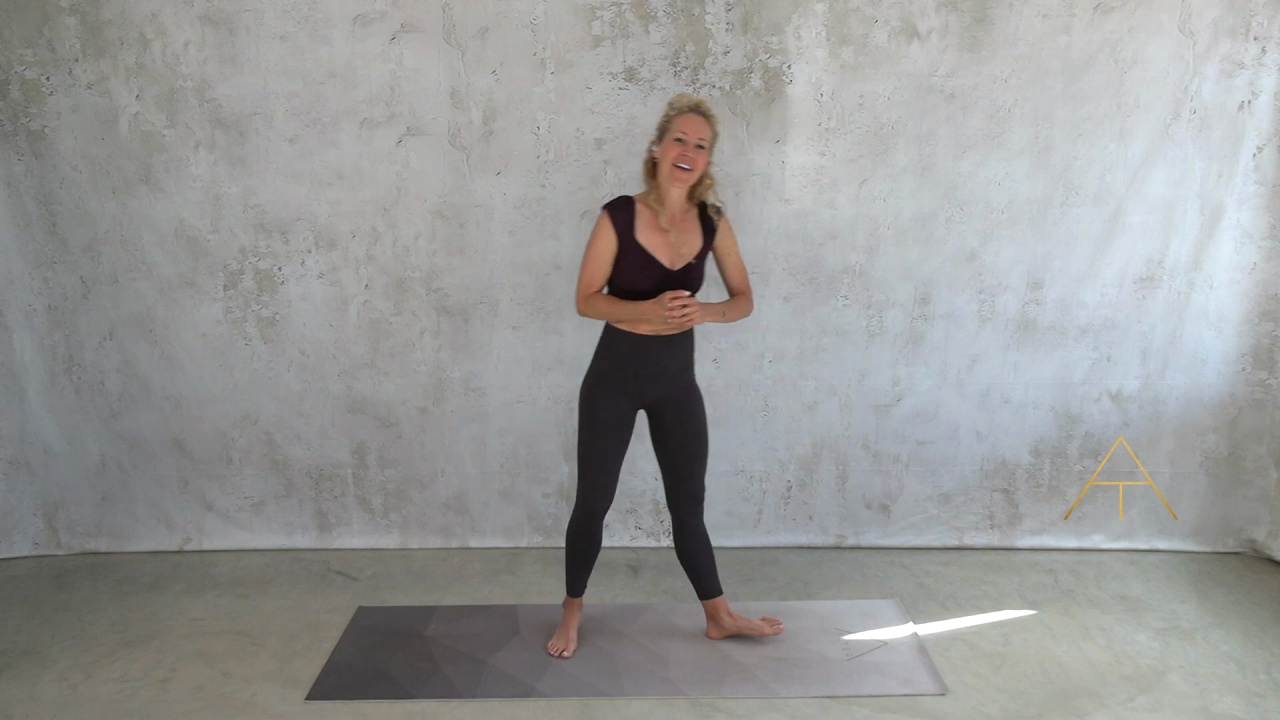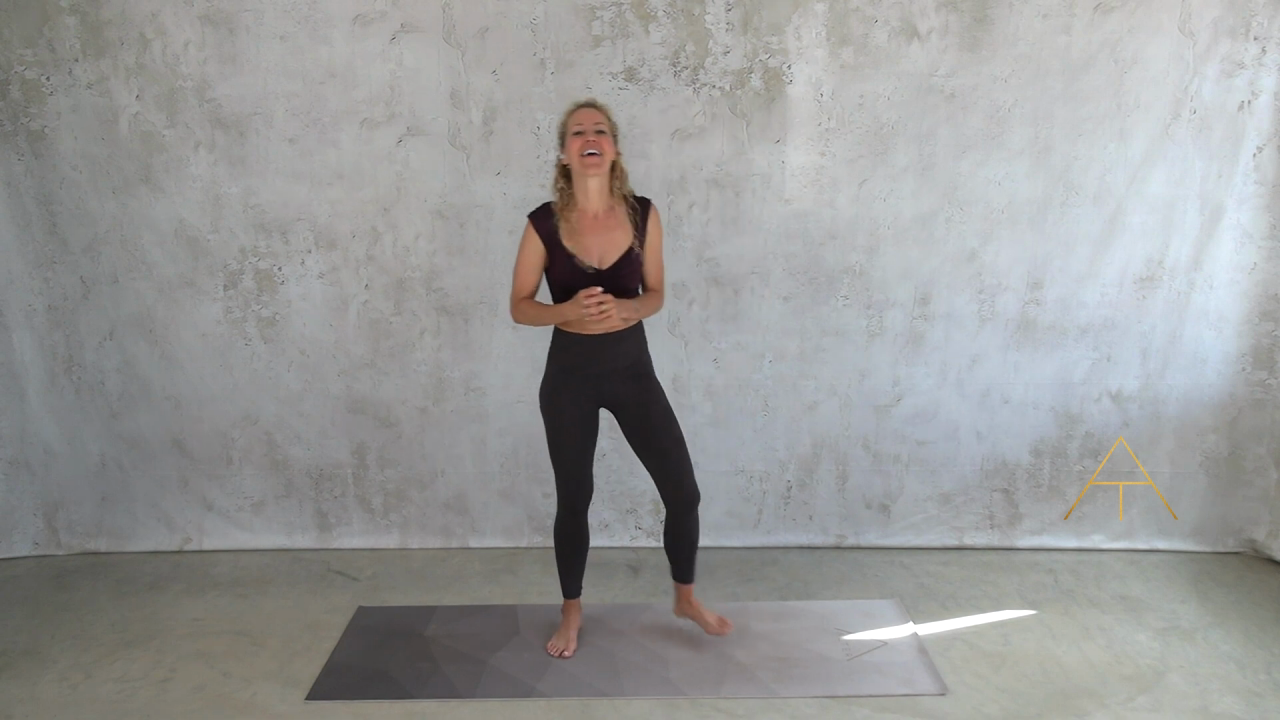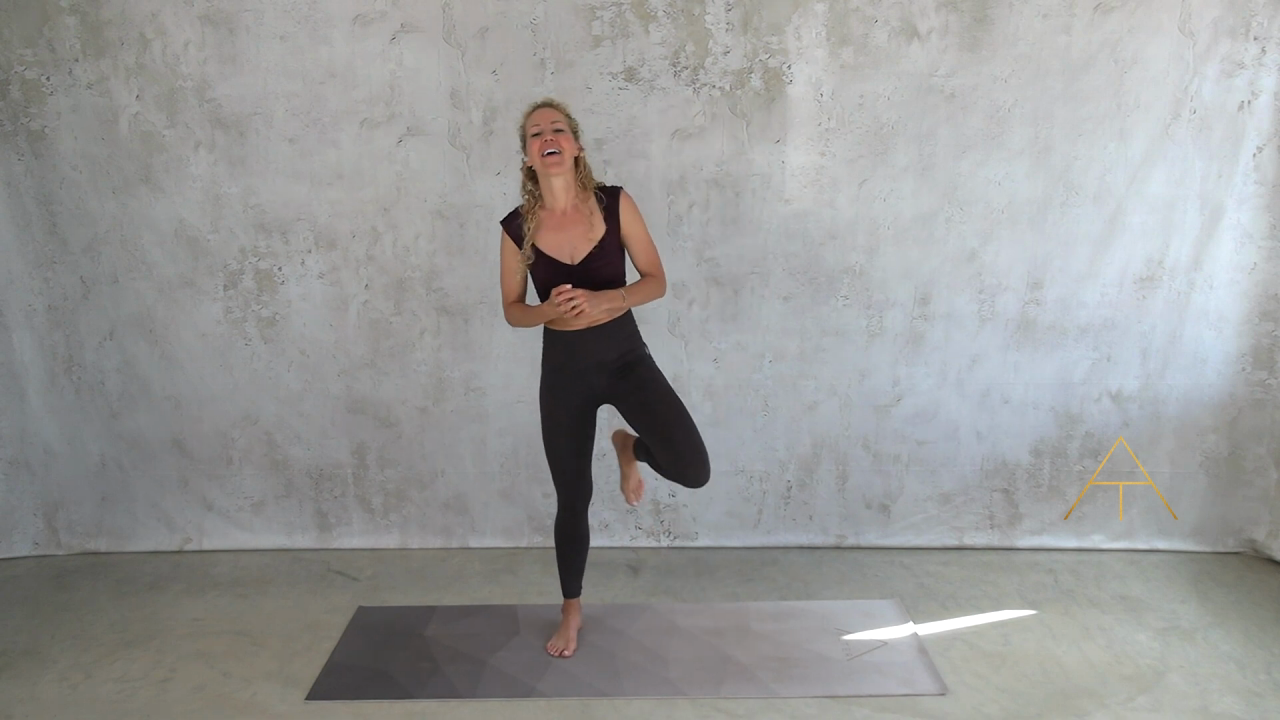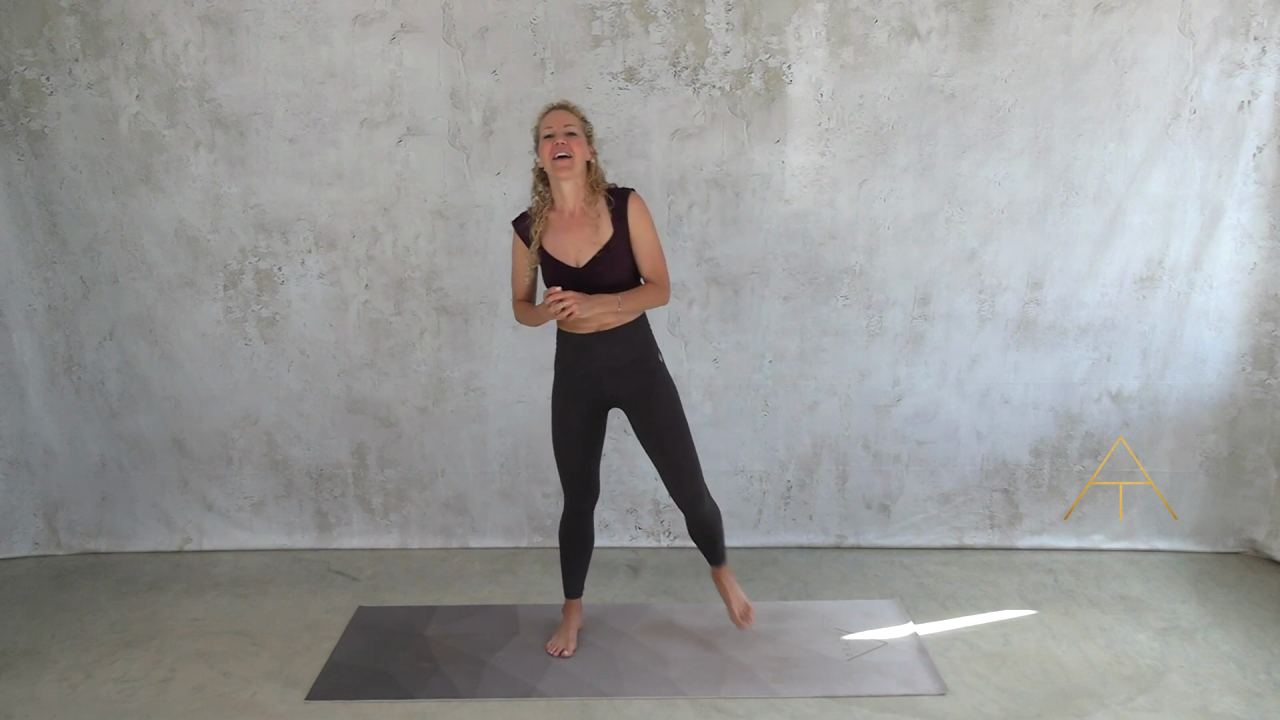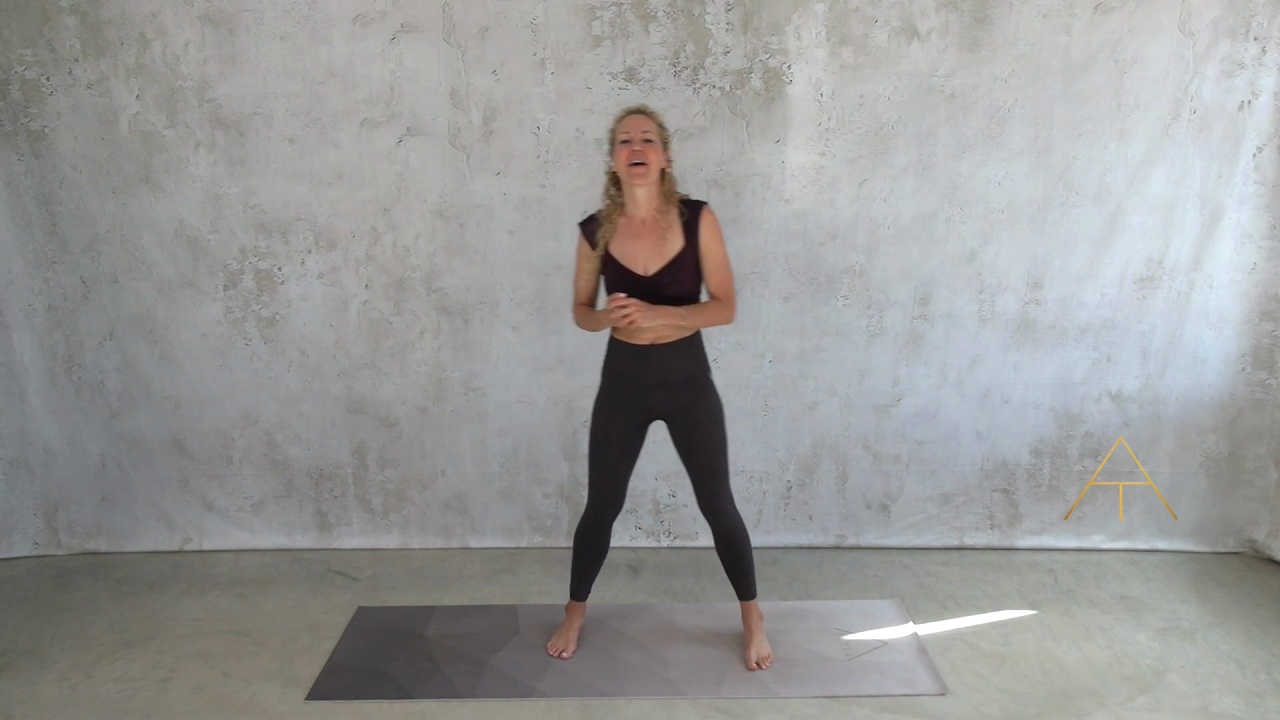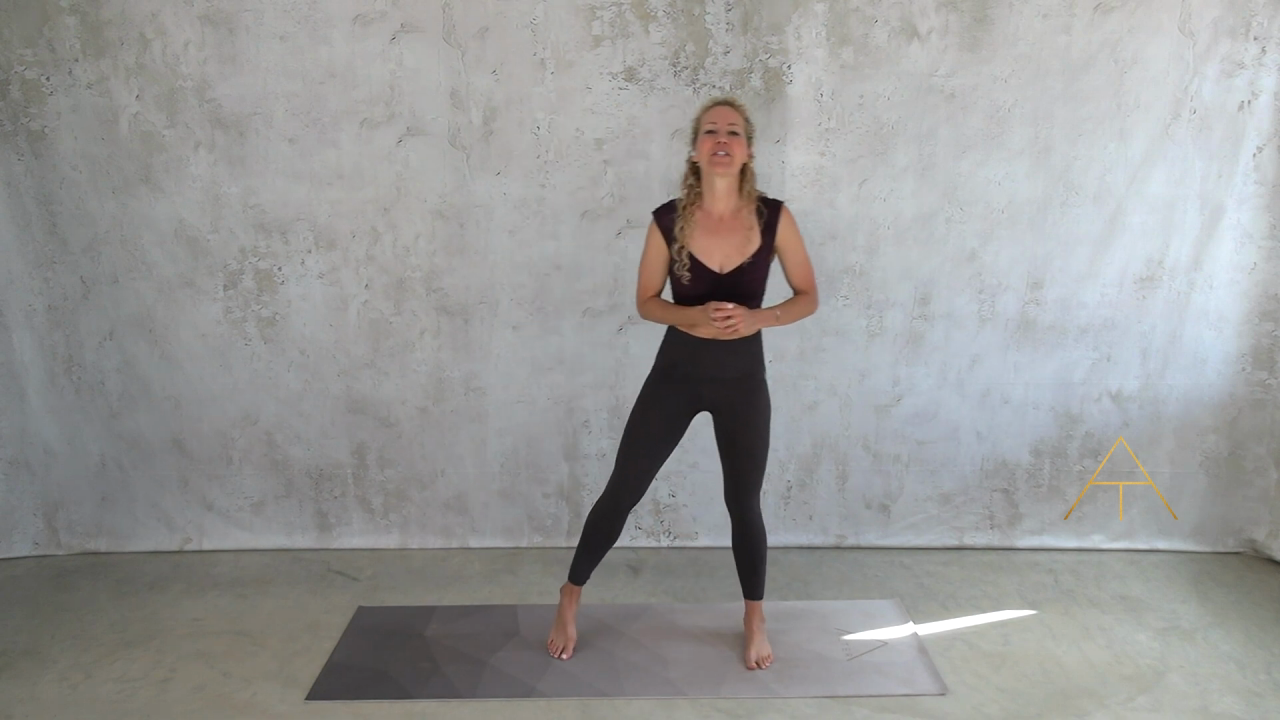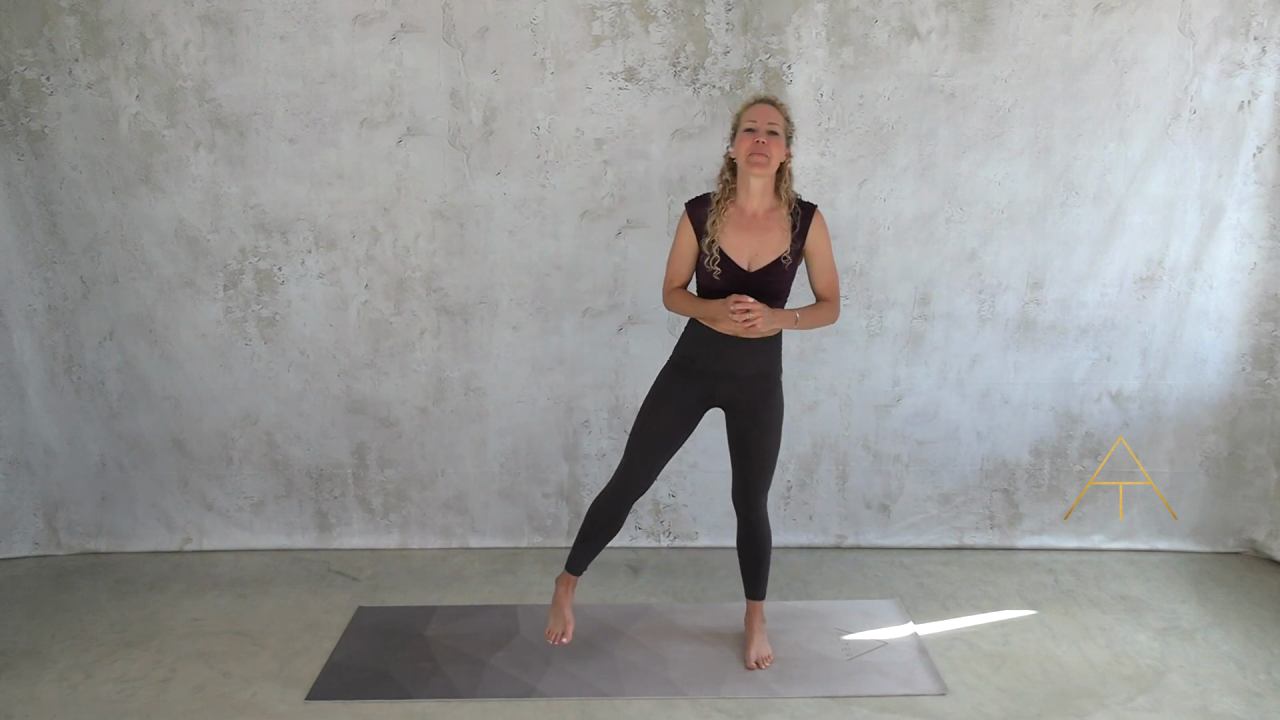
dt=0.3s
person 1, frame 1
left shoulder: (713, 222)
right shoulder: (617, 216)
left elbow: (743, 299)
right elbow: (587, 299)
left wrist: (705, 311)
right wrist: (644, 311)
left hip: (675, 375)
right hip: (615, 374)
left knee: (688, 505)
right knee: (593, 500)
left ankle: (719, 615)
right ankle: (572, 611)
person 1, frame 2
left shoulder: (642, 215)
right shoulder: (543, 222)
left elbow: (655, 294)
right elbow: (519, 307)
left wrist: (625, 309)
right wrist: (568, 310)
left hip: (632, 367)
right hip: (570, 373)
left knee: (683, 489)
right knee: (574, 498)
left ankle: (685, 596)
right ankle: (571, 612)
person 1, frame 3
left shoulder: (615, 203)
right shoulder: (517, 227)
left elbow: (655, 281)
right elbow: (512, 310)
left wrist: (601, 300)
right wrist: (547, 311)
left hip: (625, 355)
right hip: (563, 367)
left knee: (694, 468)
right knee: (573, 497)
left ankle: (630, 448)
right ankle: (571, 611)
person 1, frame 4
left shoulder: (627, 206)
right shoulder: (529, 227)
left elbow: (660, 289)
right elbow: (521, 307)
left wrist: (595, 304)
right wrist: (545, 310)
left hip: (637, 361)
right hip: (575, 370)
left knee: (688, 489)
right knee: (579, 498)
left ankle: (723, 573)
right ankle: (572, 612)
person 1, frame 5
left shoulder: (698, 218)
right shoulder: (596, 232)
left elbow: (726, 306)
right elbow: (582, 311)
left wrist: (670, 317)
right wrist: (606, 318)
left hip: (688, 377)
right hip: (624, 378)
left knee: (717, 505)
right knee: (602, 504)
left ankle: (752, 618)
right ankle: (575, 612)
person 1, frame 6
left shoulder: (774, 217)
right shoulder: (667, 220)
left elbow: (808, 297)
right elbow: (646, 302)
left wrist: (757, 317)
right wrist: (696, 315)
left hip: (743, 374)
right hip: (677, 369)
left knee: (744, 503)
right knee: (623, 489)
left ankle: (754, 618)
right ankle: (571, 595)
person 1, frame 7
left shoulder: (805, 221)
right shoulder: (700, 213)
left elbow: (830, 306)
right elbow: (671, 294)
left wrist: (778, 317)
right wrist: (717, 308)
left hip: (759, 374)
right hip: (693, 363)
left knee: (751, 503)
right knee: (629, 481)
left ankle: (755, 619)
right ankle: (567, 583)
